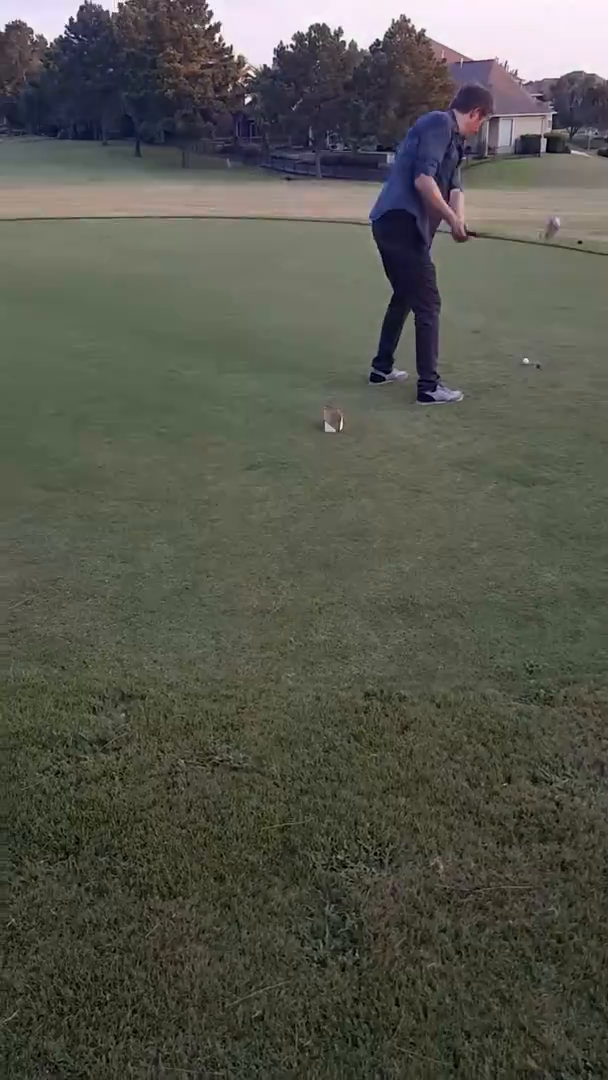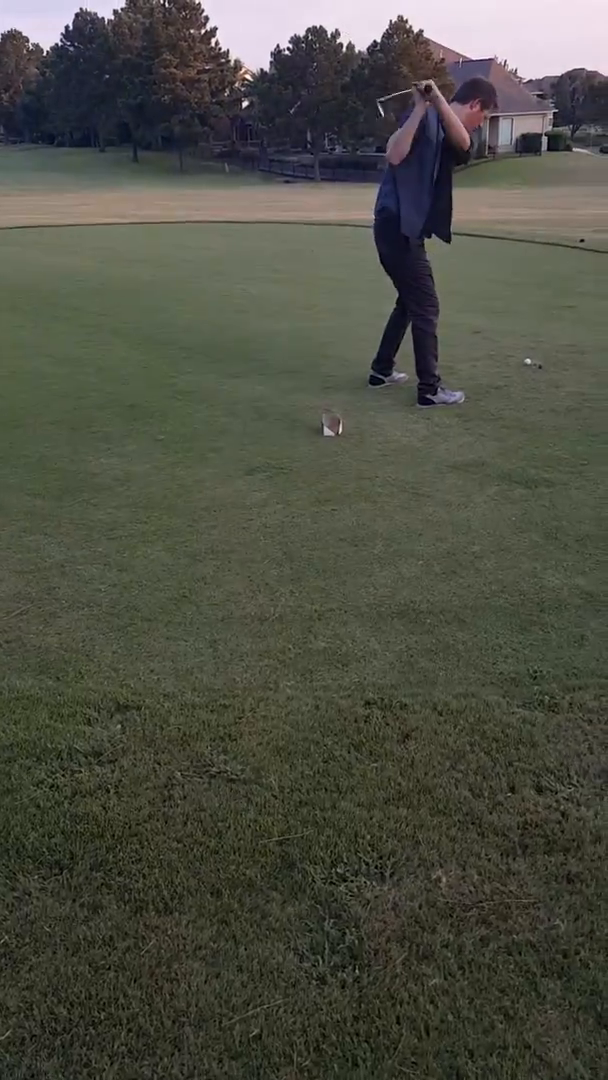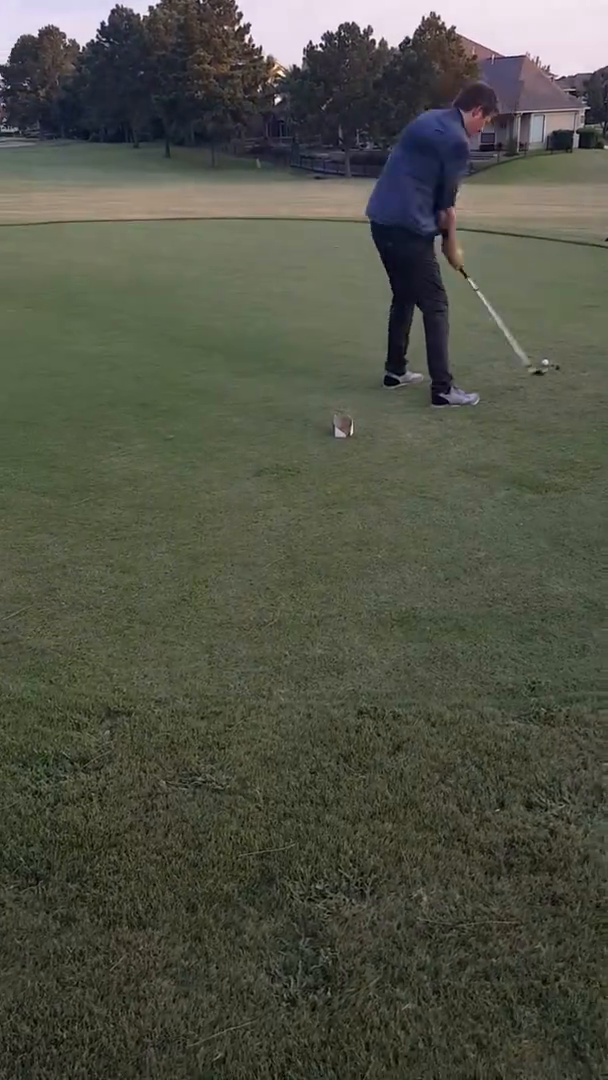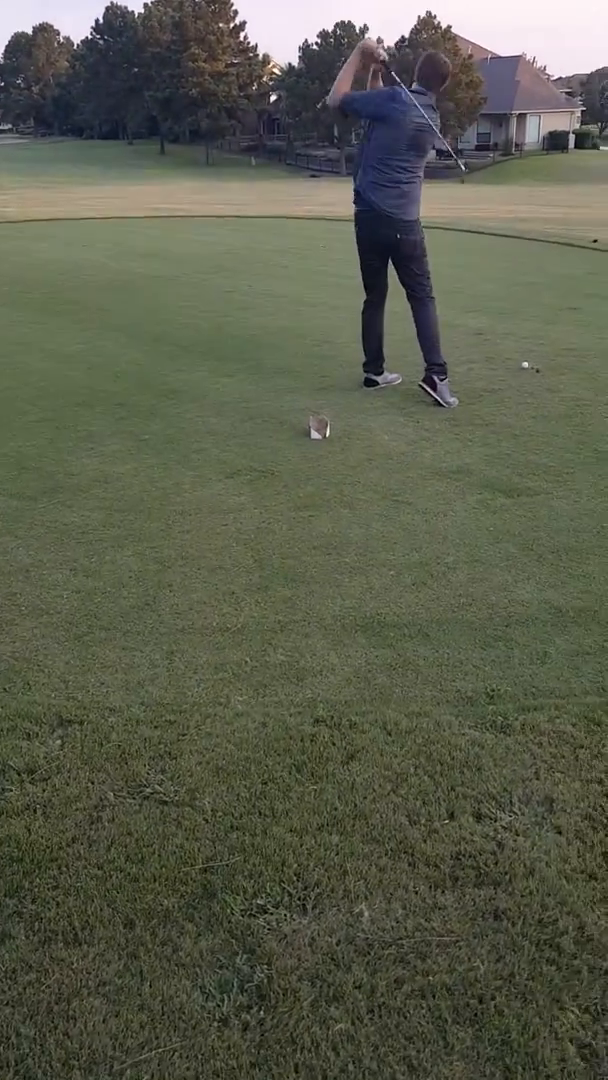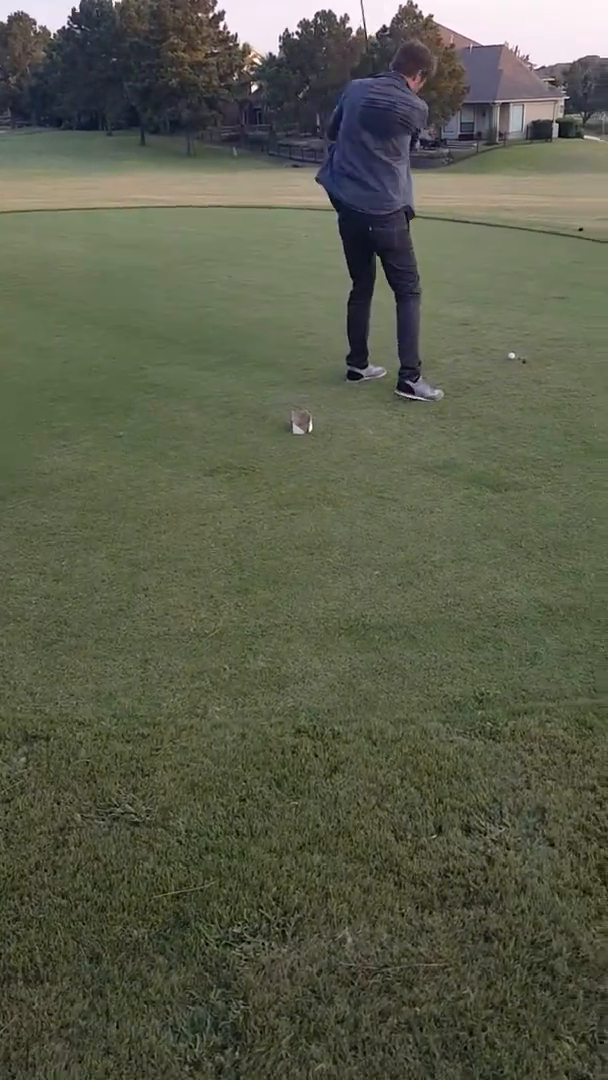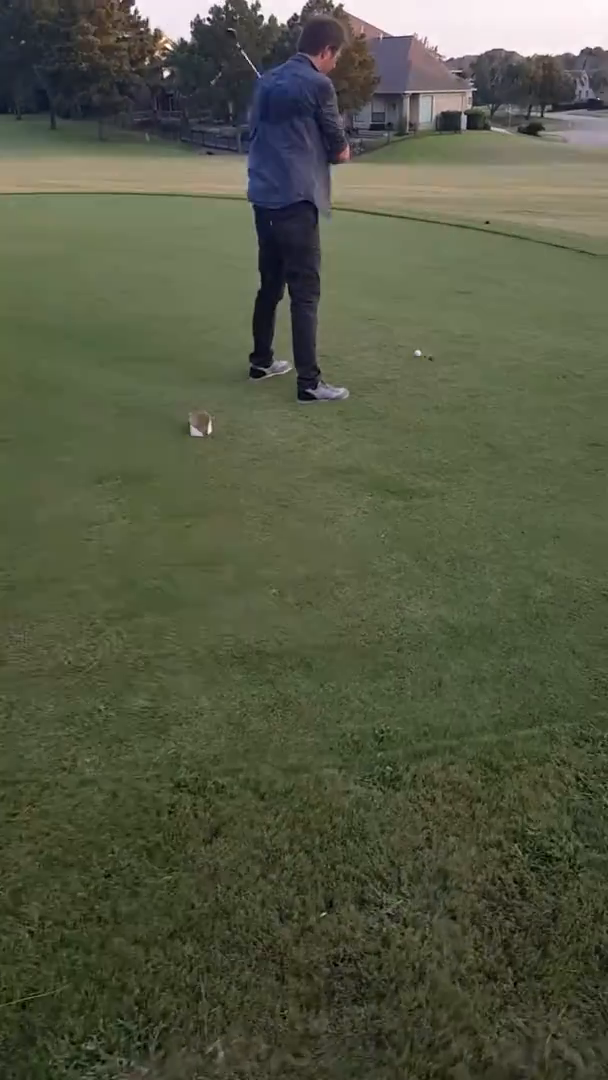
dt=0.5s
person 1, frame 1
left shoulder: (453, 139)
right shoulder: (438, 123)
left elbow: (454, 188)
right elbow: (422, 179)
left wrist: (459, 217)
right wrist: (452, 219)
left hip: (389, 222)
right hip: (402, 223)
left knee: (403, 296)
right knee: (427, 304)
left ankle: (382, 367)
right ankle: (429, 386)
person 1, frame 2
left shoulder: (452, 130)
right shoulder: (424, 118)
left elbow: (463, 146)
right elbow: (394, 156)
left wrist: (438, 101)
right wrist: (421, 109)
left hip: (409, 228)
right hip: (397, 225)
left knee: (409, 301)
right knee: (425, 307)
left ankle: (381, 369)
right ankle: (430, 388)
person 1, frame 3
left shoulder: (431, 119)
right shoulder: (457, 142)
right elbow: (445, 205)
right wrist: (451, 246)
left hip: (383, 223)
right hip: (407, 229)
left knee: (403, 297)
right knee: (435, 305)
left ankle: (395, 370)
right ankle: (442, 388)
person 1, frame 4
left shoulder: (394, 100)
right shoulder: (432, 118)
left elbow: (337, 100)
left wrist: (358, 55)
left hip: (370, 216)
right hip: (406, 221)
left knee: (374, 297)
right knee: (422, 297)
left ankle: (374, 371)
right ankle: (435, 372)
person 1, frame 5
left shoulder: (356, 90)
right shoulder: (417, 108)
left elbow: (333, 132)
left hip: (350, 209)
right hip: (387, 212)
left knee: (361, 288)
right knee: (408, 291)
left ankle: (358, 363)
right ankle: (410, 376)
person 1, frame 6
left shoulder: (267, 81)
right shoulder: (318, 85)
right elbow: (341, 152)
right wrist: (339, 151)
left hip: (264, 198)
right hip: (295, 202)
left knee: (270, 284)
right knee: (304, 293)
left ankle: (261, 361)
right ankle: (309, 382)
